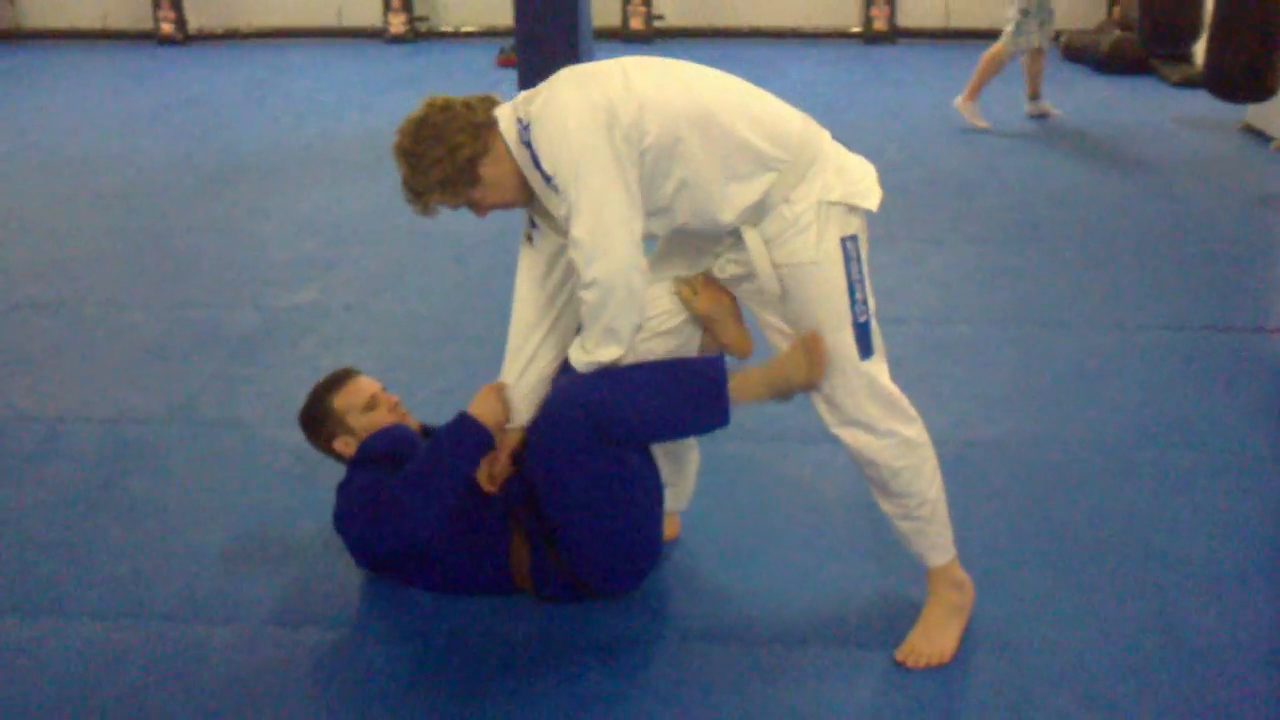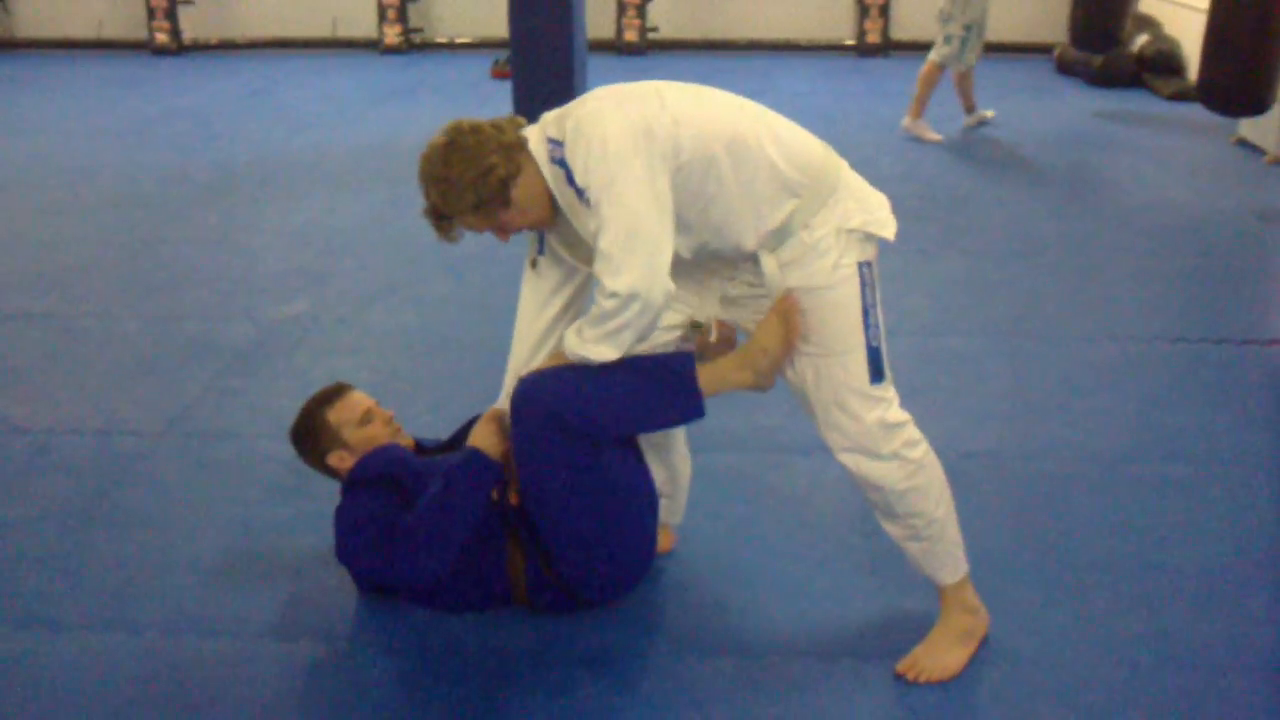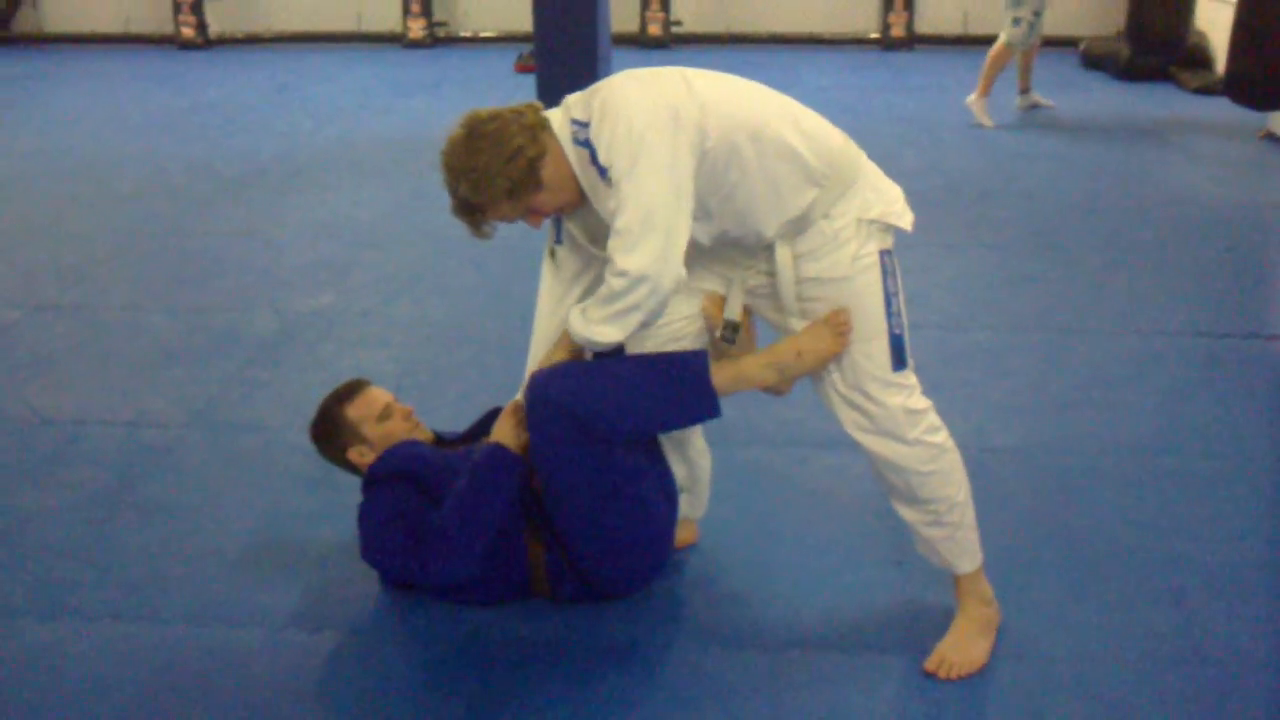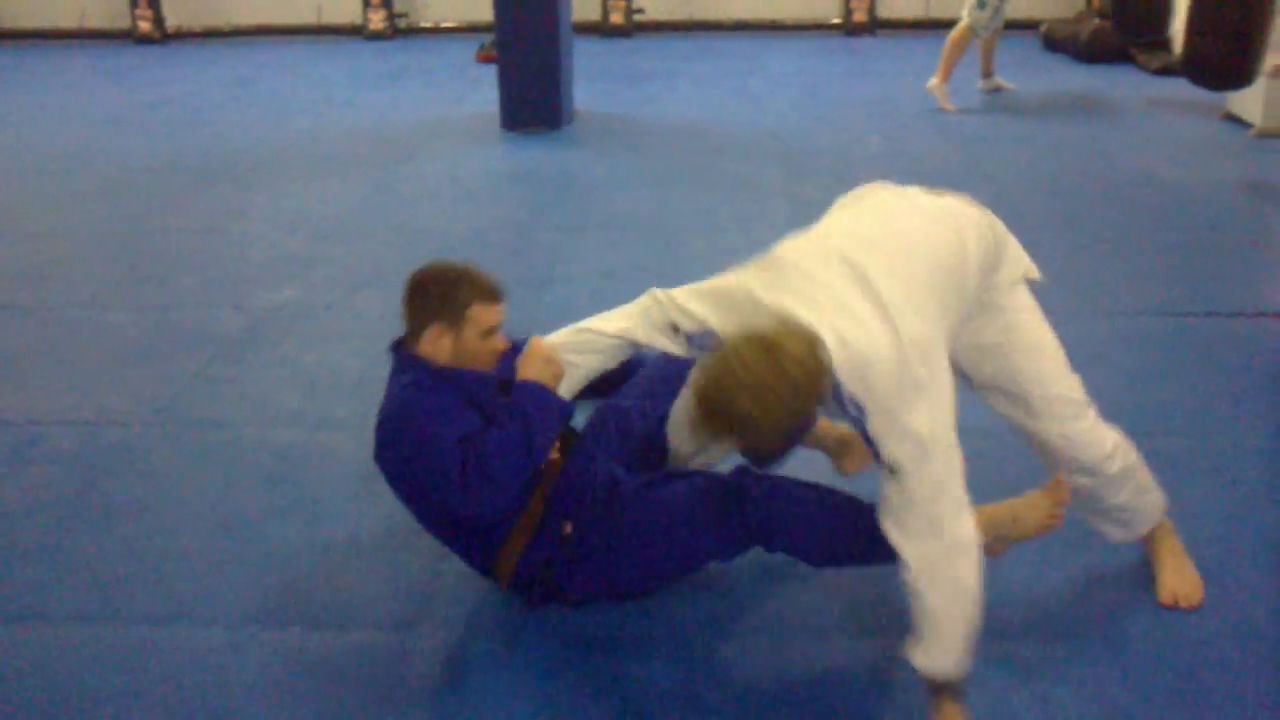
dt=1s
person 1, frame 1
left shoulder: (568, 123)
right shoulder: (540, 150)
left elbow: (612, 276)
right elbow: (543, 290)
left wrist: (583, 380)
right wrist: (515, 418)
left hip: (798, 202)
right hip: (716, 216)
left knee: (857, 400)
left ankle: (947, 580)
person 1, frame 2
left shoulder: (603, 143)
right shoulder: (552, 173)
left elbow: (636, 292)
right elbow: (547, 302)
left wrist: (564, 360)
left hip: (810, 230)
left knee: (864, 428)
left ankle: (961, 605)
right ankle: (655, 526)
person 1, frame 3
left shoulder: (629, 123)
right shoulder: (574, 162)
left elbow: (645, 274)
right elbow: (567, 288)
left wrist: (569, 345)
left hip: (828, 220)
left knee: (885, 410)
left ankle: (976, 598)
person 1, frame 4
left shoulder: (889, 384)
right shoulder: (730, 308)
left elbow: (939, 543)
right elbow: (635, 321)
left hip: (971, 257)
left knee: (1070, 430)
right knee: (714, 396)
left ankle: (1161, 536)
person 2, frame 1
left shoulder: (425, 447)
right shoulder: (363, 504)
right elbow: (411, 518)
right wrist: (473, 428)
left hip: (610, 500)
right hip: (599, 550)
right knee: (575, 405)
left ankle: (715, 338)
right ankle: (766, 379)
person 2, frame 2
left shoulder: (424, 457)
right shoulder: (362, 521)
right elbow: (423, 559)
right wrist: (478, 460)
left hip: (615, 513)
right hip: (594, 559)
right knee: (542, 397)
left ankle: (710, 350)
right ankle: (739, 370)
person 2, frame 3
left shoulder: (439, 452)
right shoulder: (386, 517)
right elbow: (451, 558)
left wrist: (534, 438)
right wrist: (502, 453)
left hip: (633, 498)
right hip: (616, 545)
right knee: (552, 392)
left ankle: (727, 350)
right ankle: (762, 367)
person 2, frame 4
left shoulder: (456, 368)
right shoulder: (414, 414)
left elbow: (564, 356)
right elbow: (491, 492)
right wrist: (533, 394)
left hip: (588, 472)
right hip: (570, 548)
left knee: (678, 371)
right knee: (749, 505)
left ankle: (823, 433)
right ankle: (973, 530)
